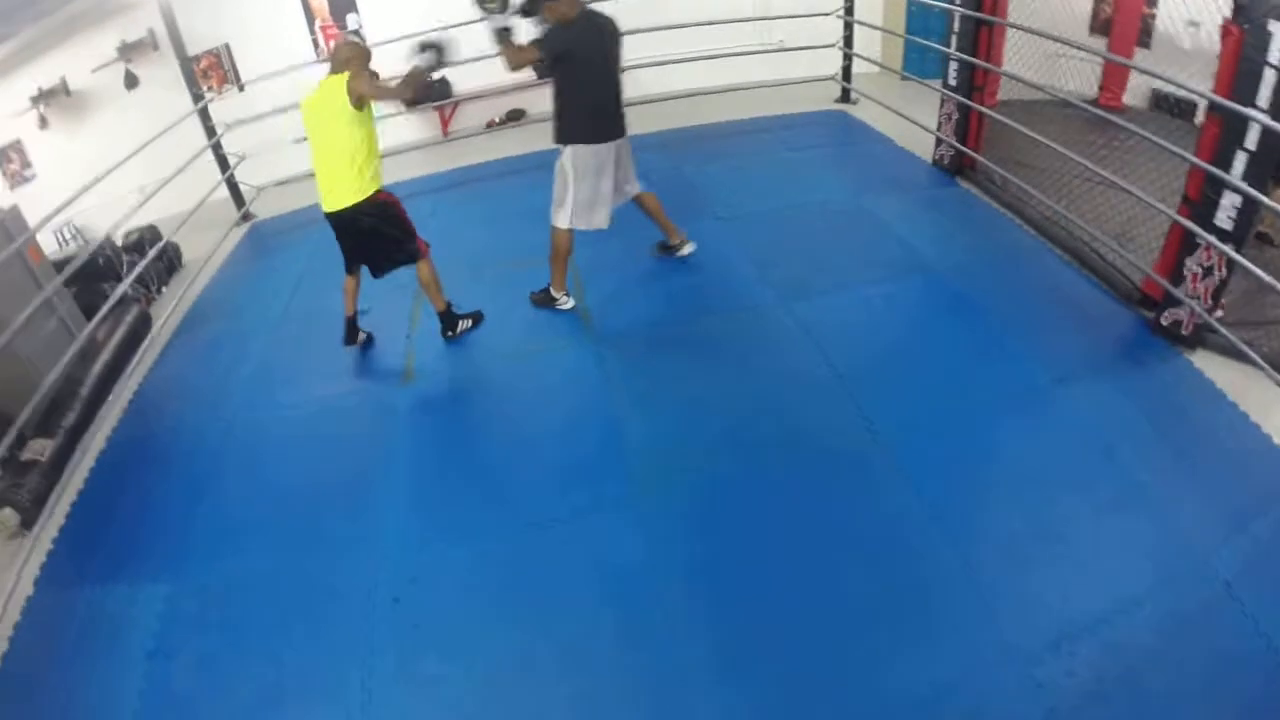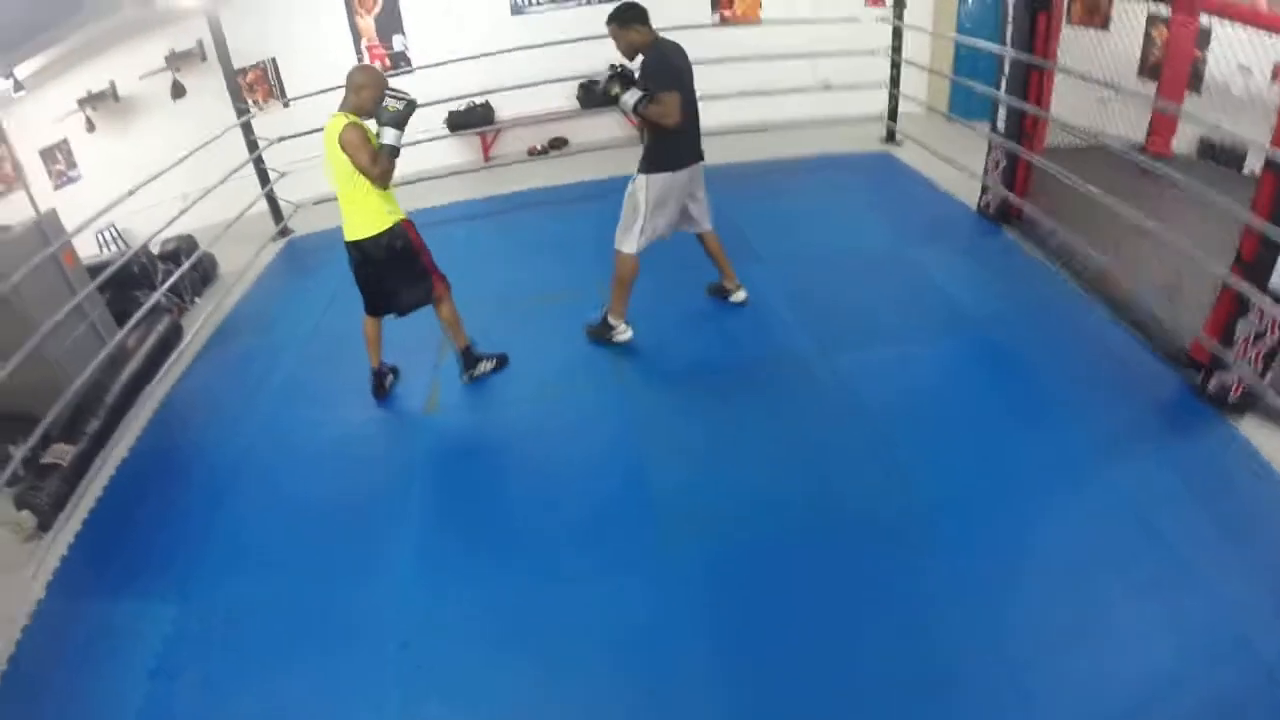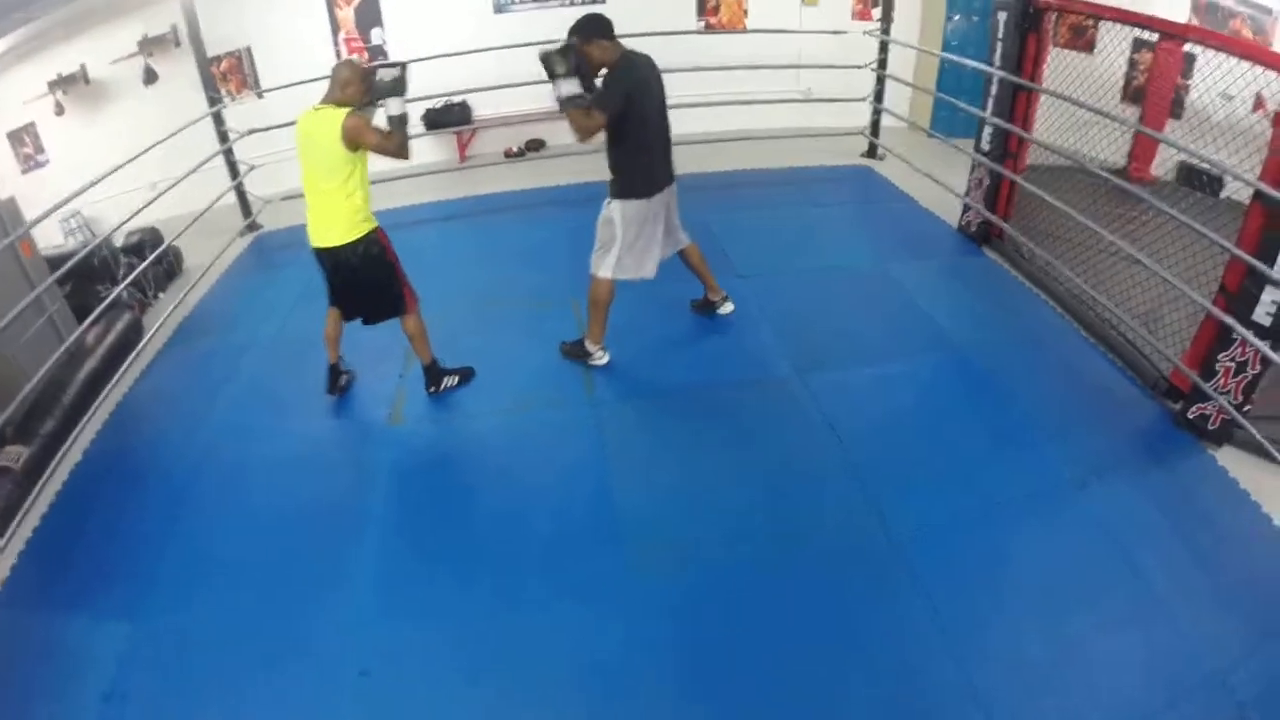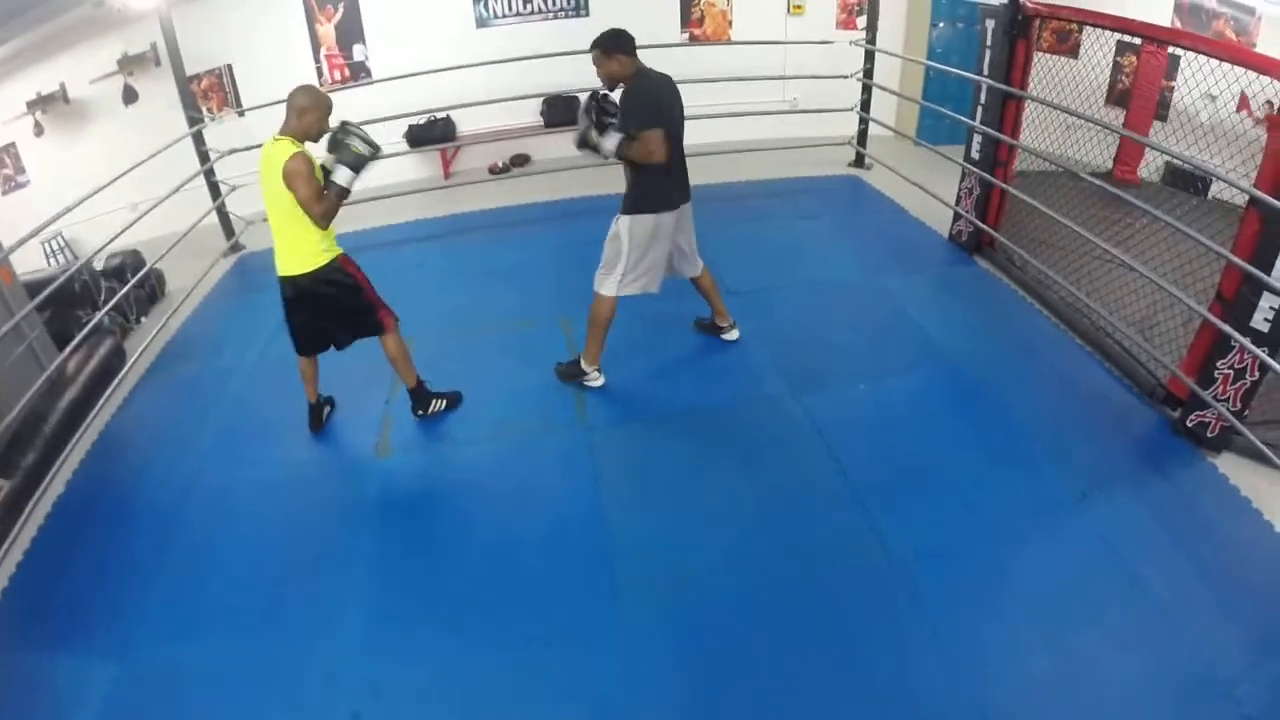
dt=0.4s
person 1, frame 1
left shoulder: (565, 33)
left elbow: (516, 60)
right wrist: (548, 27)
left hip: (582, 141)
right hip: (612, 131)
left knee: (562, 217)
right knee: (632, 188)
left ankle: (558, 292)
right ankle: (678, 240)
person 1, frame 2
left shoulder: (655, 61)
right shoulder: (672, 50)
left elbow: (671, 116)
left wrist: (631, 98)
right wrist: (634, 88)
left hip: (661, 167)
right hip: (689, 159)
left knee: (628, 242)
right knee: (702, 225)
left ankle: (616, 322)
right ankle: (732, 286)
person 1, frame 3
left shoulder: (621, 77)
right shoulder: (643, 63)
left elbow: (584, 130)
left wrist: (565, 83)
right wrist: (582, 85)
left hip: (633, 190)
right hip: (661, 178)
left knee: (603, 266)
right knee: (678, 239)
left ankle: (593, 346)
right ankle: (717, 297)
person 1, frame 4
left shoulder: (638, 93)
right shoulder: (663, 83)
left elbow: (655, 152)
left wrist: (611, 143)
right wrist: (610, 123)
left hip: (646, 207)
right hip: (677, 199)
left knee: (608, 283)
right knee: (691, 264)
left ankle: (589, 367)
right ankle: (724, 322)
person 2, frame 1
left shoulder: (310, 102)
right shoulder: (352, 83)
right elbow: (404, 91)
left hip: (333, 206)
right hip: (365, 197)
left knee: (353, 263)
right knee: (419, 253)
left ankle: (351, 326)
right ankle: (450, 322)
person 2, frame 2
left shoulder: (335, 125)
right shoulder: (351, 130)
right elbow: (381, 178)
left wrist: (385, 127)
right wrist: (392, 129)
left hip: (356, 238)
right hip: (386, 230)
left knee: (374, 309)
right knee: (438, 291)
left ankle: (379, 377)
right ankle: (470, 361)
person 2, frame 3
left shoulder: (306, 121)
right shoulder: (349, 121)
right elbow: (400, 151)
left wrist: (374, 97)
right wrist: (394, 100)
left hip: (321, 240)
right hip: (356, 237)
left knee: (338, 303)
right knee: (407, 304)
left ankle: (334, 374)
right ankle: (434, 376)
person 2, frame 4
left shoulder: (271, 150)
right shoulder: (296, 160)
right elbow: (322, 217)
left wrist: (333, 165)
right wrist: (347, 169)
left hip: (289, 272)
right hip: (322, 266)
left knee: (307, 345)
right knee: (386, 325)
left ankle: (316, 409)
right ankle: (421, 398)
